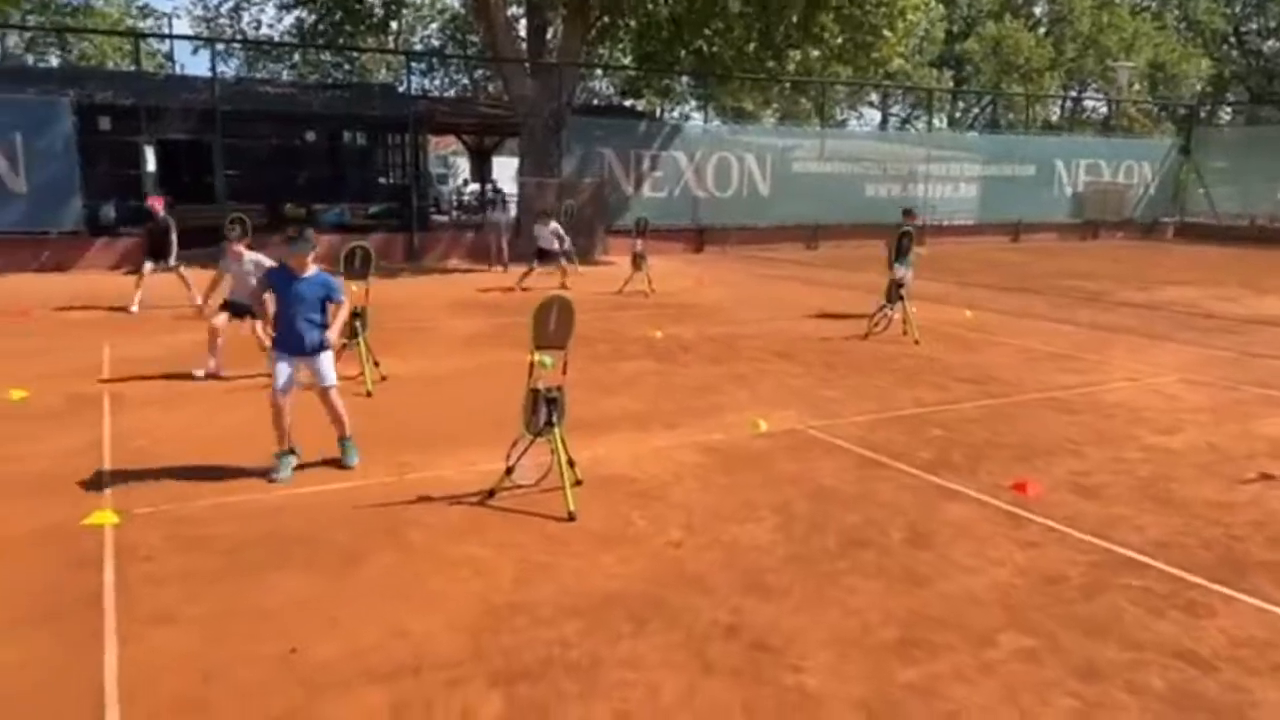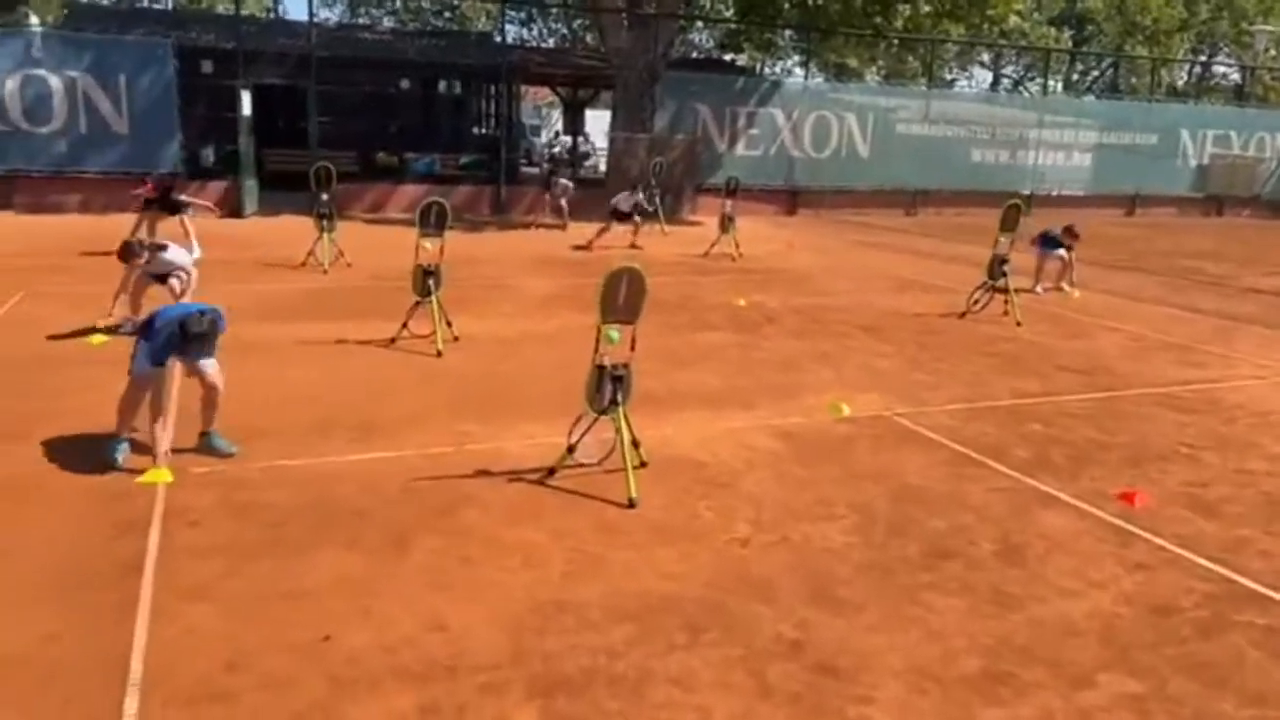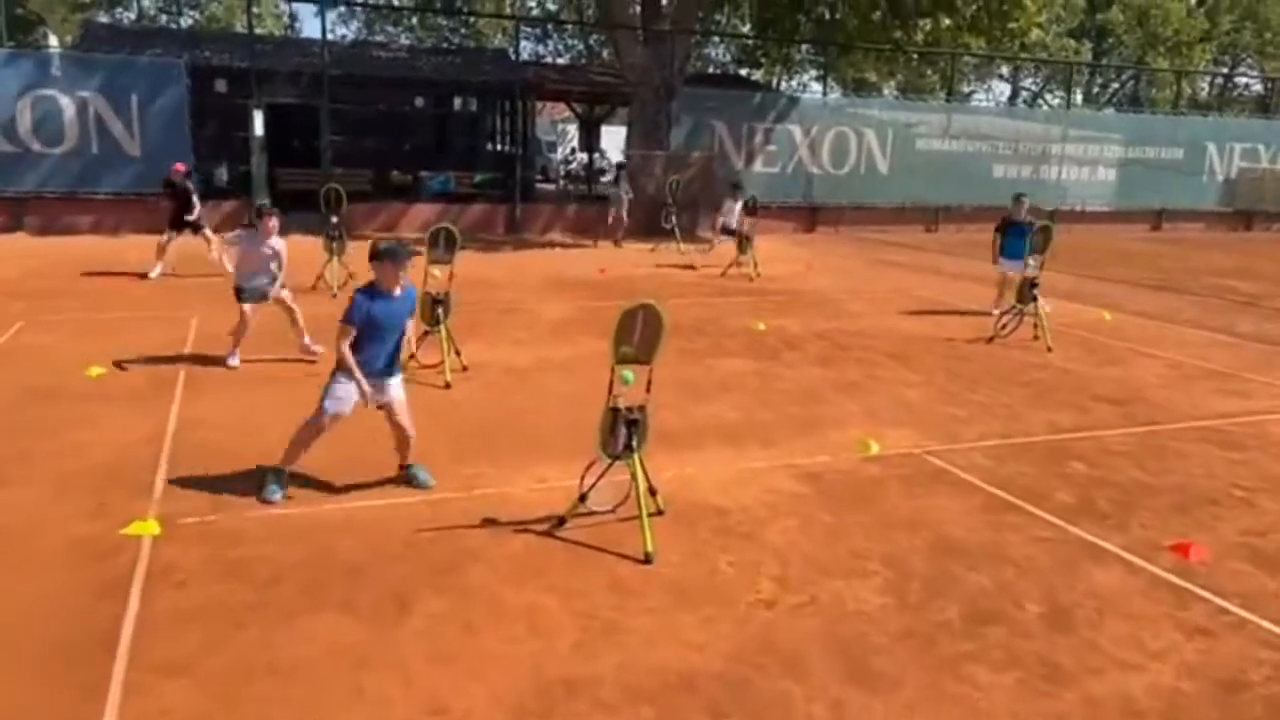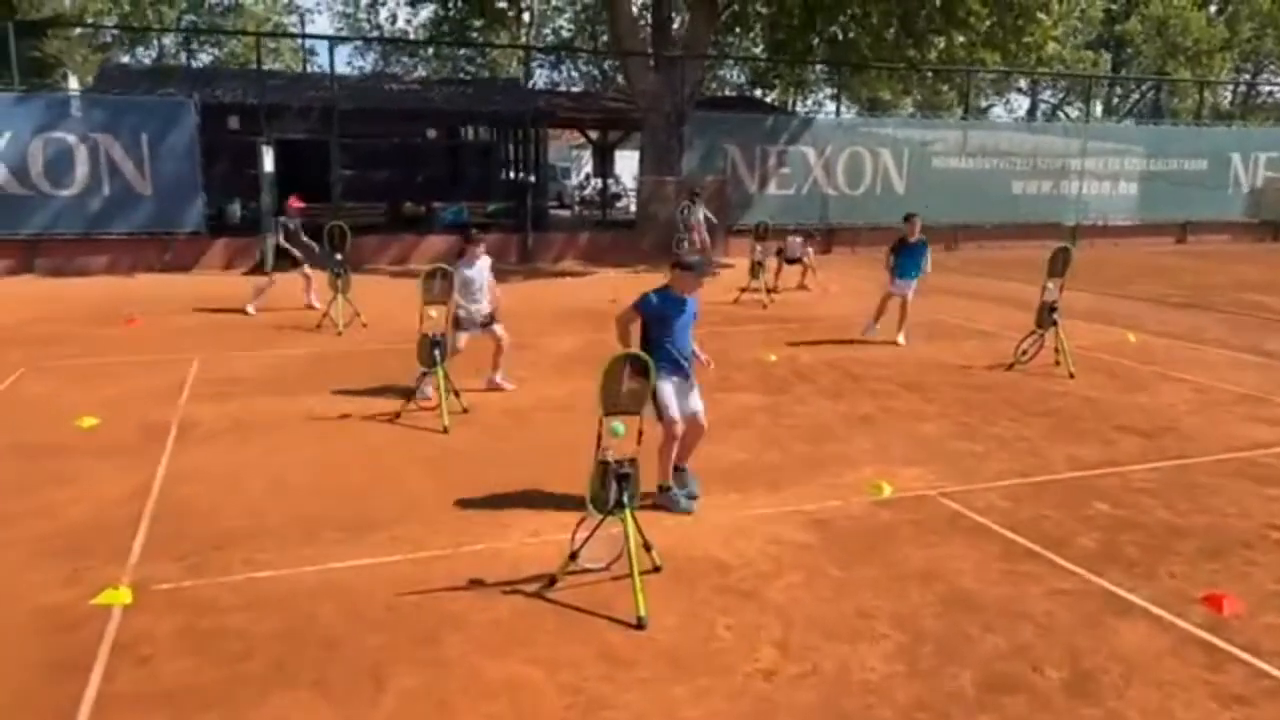
dt=0.7s
person 1, frame 1
left shoulder: (325, 281)
right shoulder: (275, 274)
left elbow: (343, 304)
right elbow: (257, 295)
left wrist: (335, 330)
right wrist: (264, 320)
left hip: (317, 348)
right hip: (283, 349)
left knee: (329, 396)
right knee: (279, 402)
left ankle: (346, 440)
right ankle: (287, 454)
person 1, frame 2
left shoulder: (216, 323)
right shoulder: (161, 339)
right elbow: (159, 390)
right wrist: (159, 438)
right hip: (152, 338)
left knee: (214, 383)
right knee: (137, 387)
left ankle: (208, 435)
right ankle: (120, 440)
person 1, frame 3
left shoulder: (410, 294)
right shoulder: (363, 301)
right elbow: (342, 345)
left wrist: (410, 334)
right wrist: (360, 382)
left hip: (389, 372)
right hip: (353, 372)
left knee: (404, 426)
right knee: (319, 423)
left ankle: (407, 467)
right ankle: (279, 473)
person 1, frame 4
left shoulder: (691, 301)
right shoulder: (654, 300)
right elbow: (623, 320)
left wrist: (698, 353)
left hip: (684, 374)
right hip: (660, 374)
left knee: (699, 424)
right knee: (674, 429)
left ankle: (680, 468)
right ankle: (666, 489)
